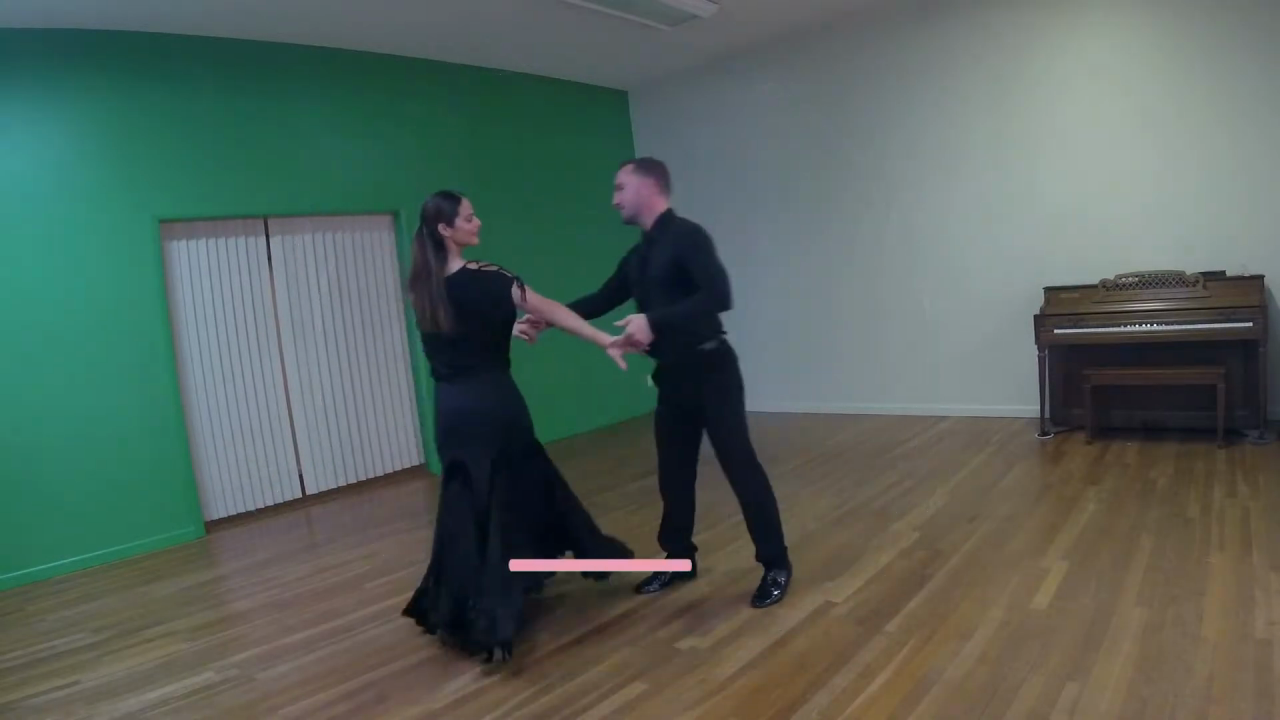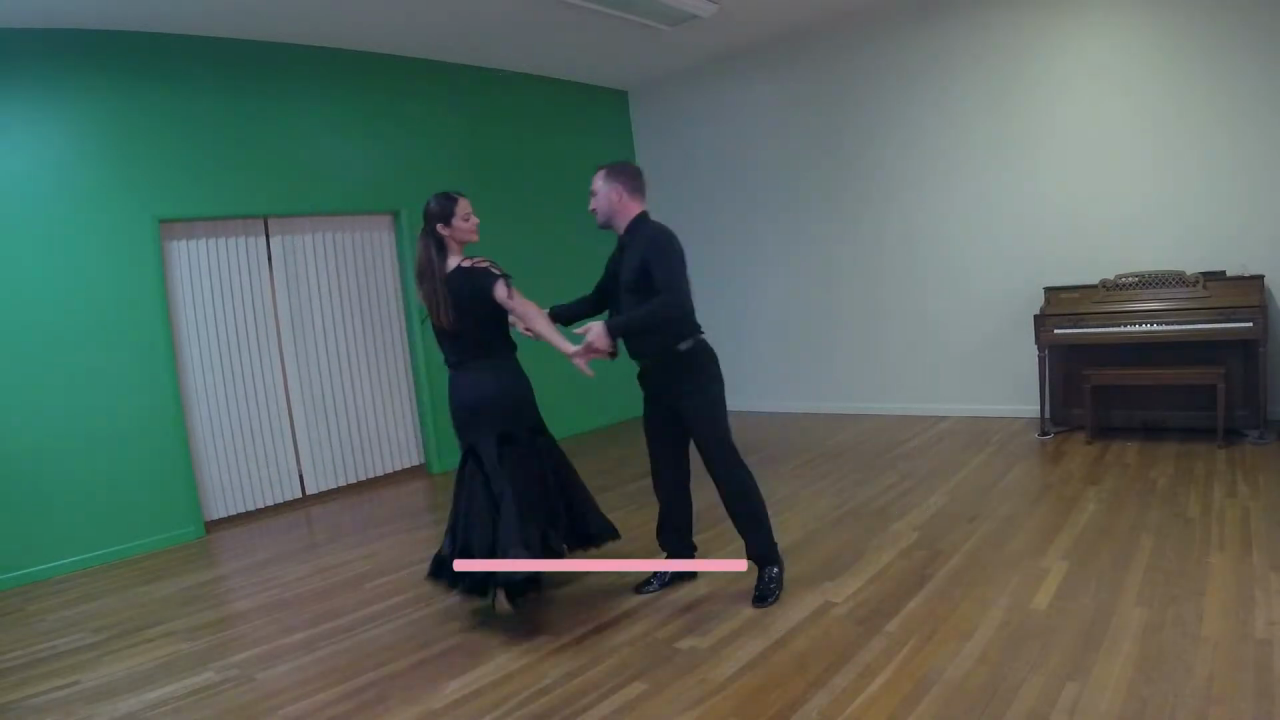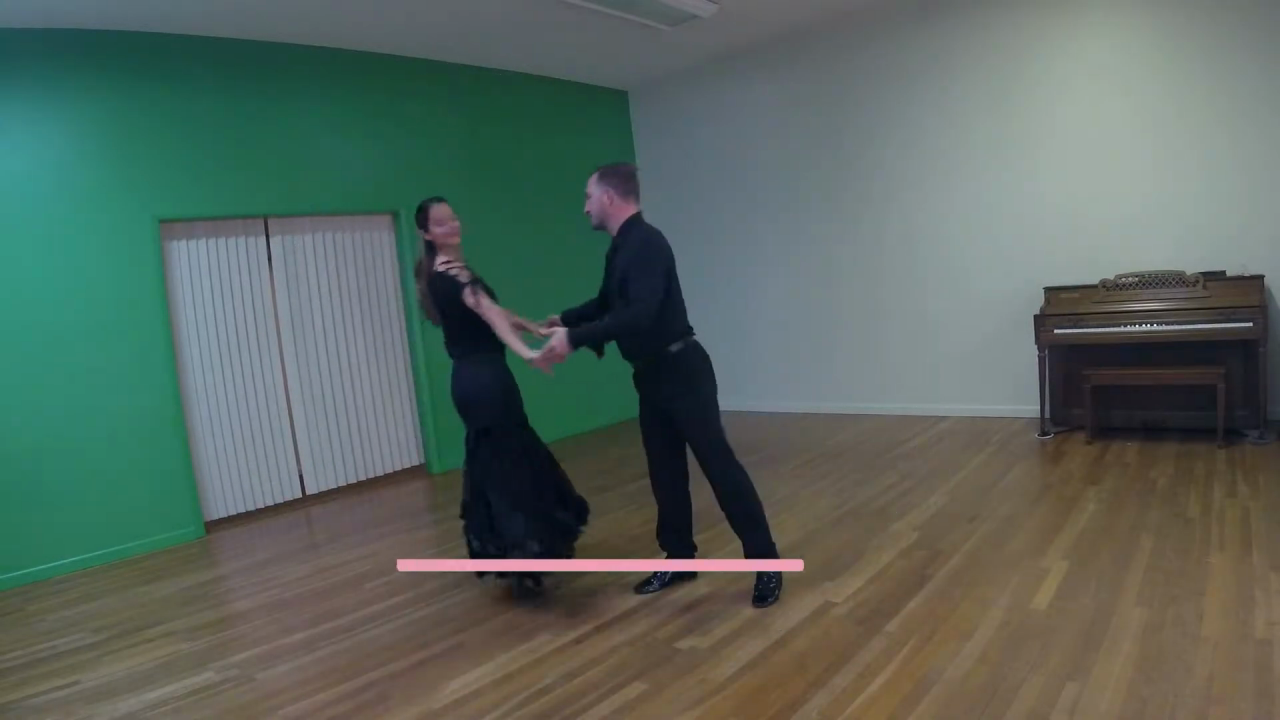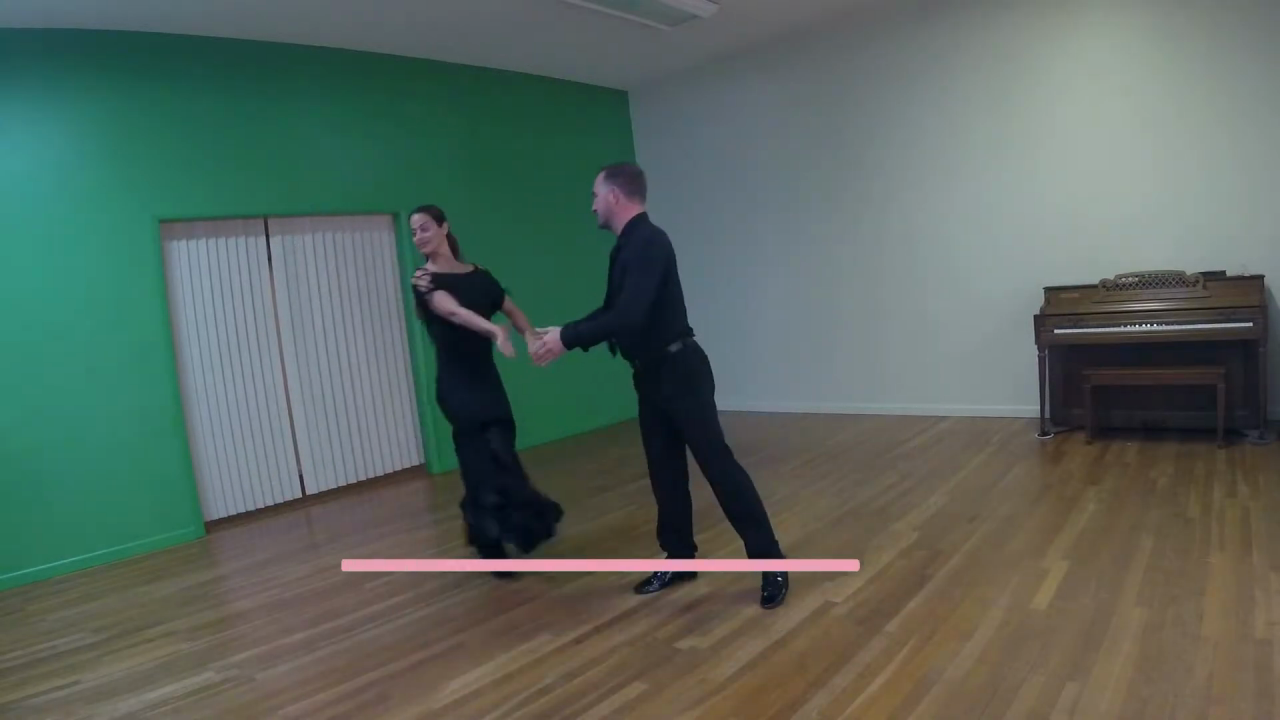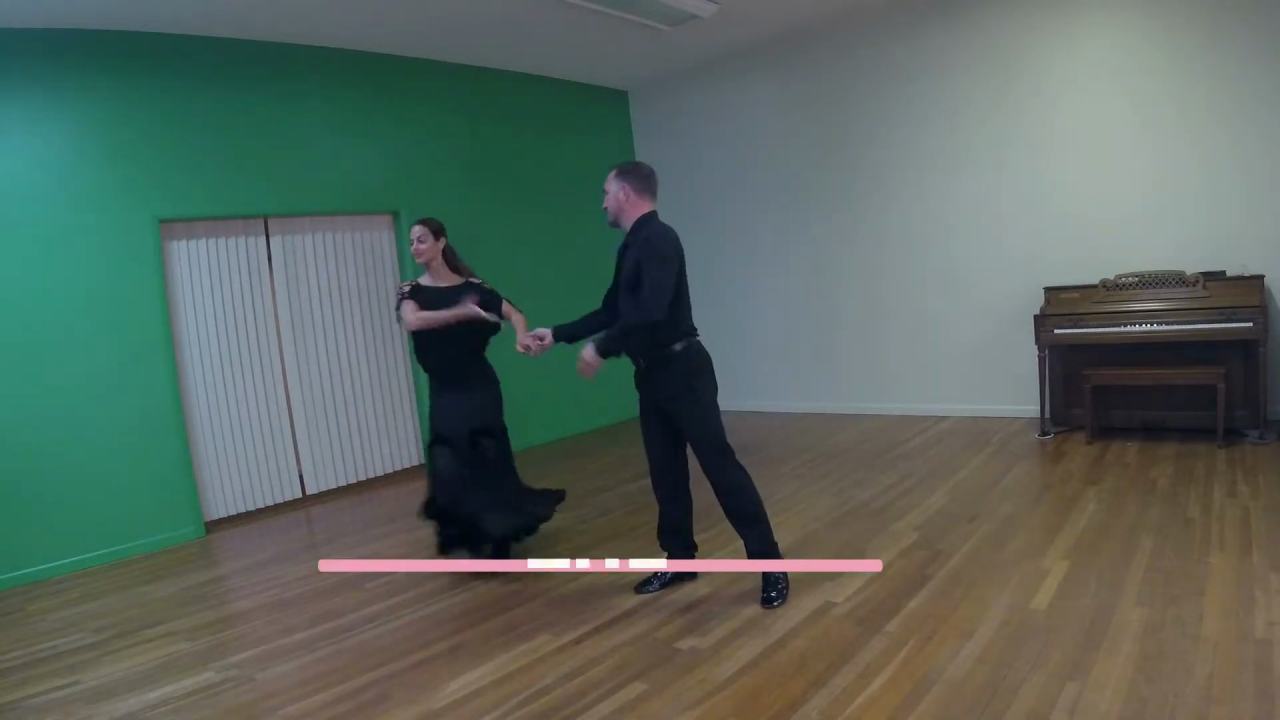
dt=0.2s
person 1, frame 1
left shoulder: (688, 237)
right shoulder: (638, 256)
left elbow: (718, 296)
right elbow: (603, 299)
left wrist: (653, 321)
right wrist: (549, 318)
left hip: (711, 370)
right hip: (672, 376)
left knee: (740, 465)
right knee: (673, 473)
left ankle: (775, 564)
right ankle: (678, 560)
person 1, frame 2
left shoulder: (657, 240)
right shoulder: (623, 252)
left elbow: (675, 303)
right elbow: (598, 299)
left wrist: (610, 329)
right wrist: (551, 316)
left hip: (690, 368)
right hip: (657, 375)
left knee: (722, 464)
right knee: (667, 471)
left ankle: (768, 563)
right ankle: (679, 557)
person 1, frame 3
left shoulder: (646, 243)
right shoulder: (619, 249)
left elbow: (641, 314)
right elbow: (608, 304)
left wrist: (575, 337)
right wrist: (564, 319)
left hip: (682, 369)
right hip: (651, 375)
left knee: (717, 463)
right knee: (665, 471)
left ankle: (766, 562)
right ankle: (680, 558)
person 1, frame 4
left shoulder: (648, 242)
right shoulder: (625, 248)
left elbow: (630, 316)
right elbow: (614, 311)
left wrist: (567, 339)
right wrist: (567, 330)
left hip: (680, 370)
right hip: (651, 375)
left knee: (716, 463)
right knee: (665, 470)
left ankle: (769, 562)
right ankle: (680, 558)
person 1, frame 5
left shoulder: (658, 239)
right shoulder: (631, 247)
left elbow: (653, 312)
right elbow: (610, 312)
left wrist: (599, 349)
right wrist: (555, 333)
left hip: (683, 369)
right hip: (652, 374)
left knee: (718, 462)
right knee: (665, 470)
left ankle: (769, 563)
right ankle: (679, 558)
person 2, frame 1
left shoulder: (424, 285)
right shoulder: (482, 278)
right elbow: (546, 308)
left wrist: (510, 329)
right wrist: (604, 340)
left hip: (450, 407)
right hip: (493, 402)
left knee: (466, 506)
right knee: (513, 497)
left ankle: (465, 618)
person 2, frame 2
left shoulder: (434, 279)
right shoulder: (476, 271)
right elbow: (522, 308)
left wrist: (514, 320)
right wrist: (567, 346)
left hip: (464, 391)
right hip: (501, 384)
left knee: (482, 478)
right knee: (520, 474)
left ankle: (477, 570)
right ankle: (512, 574)
person 2, frame 3
left shoulder: (441, 273)
right shoulder: (453, 273)
left elbow: (487, 311)
right elbow: (489, 312)
left wrist: (534, 326)
right wrist: (524, 350)
left hip: (468, 379)
right hip: (487, 377)
left knee: (490, 463)
right knee: (513, 464)
left ankle: (497, 550)
right ankle: (520, 559)
person 2, frame 4
left shoulder: (477, 274)
right shoulder: (423, 280)
left elbow: (510, 308)
right elbow: (452, 311)
left wrist: (532, 336)
right wrist: (495, 330)
left hip: (485, 376)
right hip: (459, 382)
left knee: (494, 454)
right knee: (488, 456)
left ankle: (491, 534)
right ankle: (494, 540)
person 2, frame 5
left shoulder: (473, 286)
right shoulder: (411, 292)
left elbow: (513, 312)
right elbow: (411, 322)
left wrist: (522, 335)
right wrist: (460, 312)
left hip: (481, 385)
right hip: (445, 392)
left knee: (491, 460)
right knee: (450, 464)
left ankle: (495, 534)
